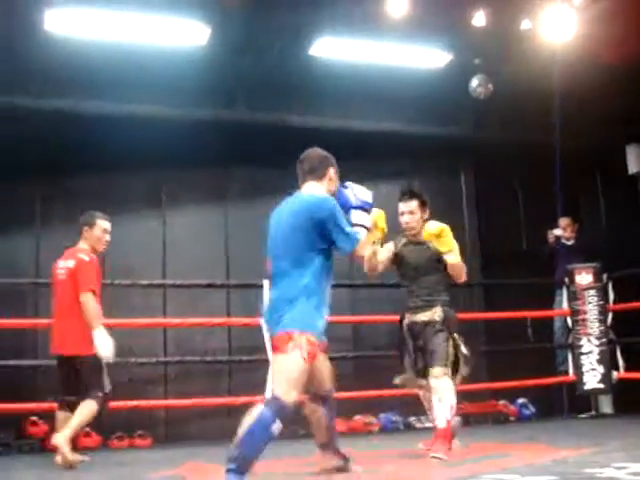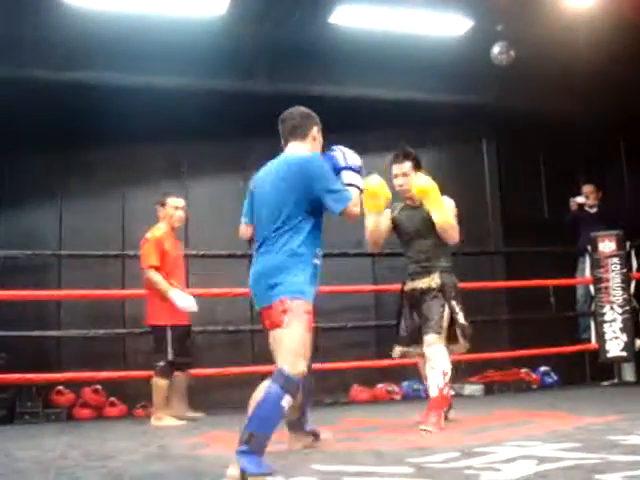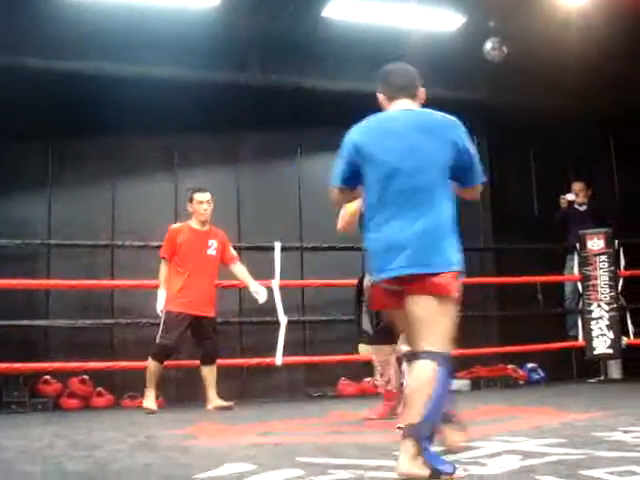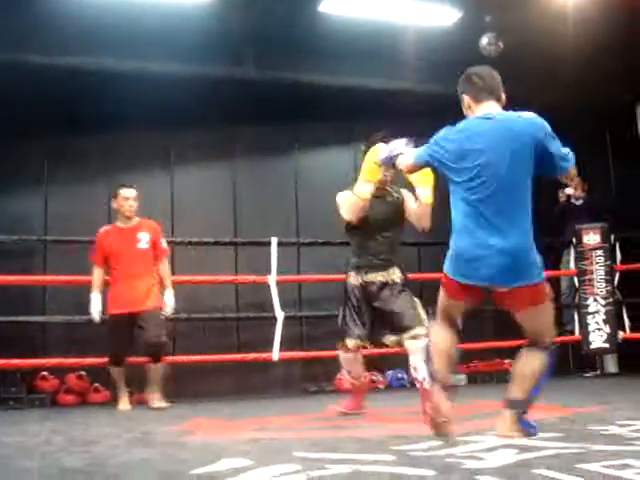
dt=0.7s
person 1, frame 1
left shoulder: (282, 210)
right shoulder: (323, 204)
right elbow: (358, 250)
right wrist: (361, 211)
left hip: (291, 312)
right hip: (298, 316)
left knee: (322, 386)
right knee: (281, 399)
left ankle: (329, 453)
person 1, frame 2
left shoulder: (262, 175)
right shoulder: (310, 164)
left elbow: (246, 231)
right elbow: (351, 210)
right wrist: (350, 172)
left hip: (275, 280)
right hip: (288, 283)
left knee: (300, 359)
right knee: (291, 372)
left ankle: (298, 429)
person 1, frame 3
left shoulder: (360, 134)
right shoulder: (448, 125)
left elbow: (339, 193)
right elbow: (472, 190)
left hip: (383, 257)
right hip: (432, 252)
left knee: (417, 345)
right knee: (434, 353)
left ankle: (425, 433)
person 1, frame 4
left shoulder: (450, 139)
right shoulder: (532, 126)
left elbow: (408, 164)
right elbow: (567, 172)
left wrist: (394, 154)
left hip: (465, 258)
right hip: (517, 260)
left knee: (445, 320)
right knee: (542, 340)
left ankle: (439, 398)
right ankle: (511, 417)
person 2, frame 1
left shoulder: (443, 240)
right shoulder: (395, 246)
left elbow: (460, 277)
right elbow: (371, 268)
left wrist: (448, 247)
left hip: (439, 317)
right hip: (413, 320)
left knee: (438, 376)
right knee: (425, 380)
left ankle: (442, 438)
right ankle: (446, 432)
person 2, frame 2
left shoulder: (444, 203)
right shoulder: (393, 212)
left elbow: (452, 237)
right elbow: (374, 243)
left wrist: (434, 202)
right wrist: (372, 210)
left hip: (439, 283)
right hip: (413, 287)
left knee: (433, 342)
right knee: (420, 350)
left ankle: (435, 410)
right ankle: (444, 401)
person 2, frame 3
right shoulder: (364, 199)
right elbow: (343, 226)
right wrist: (362, 202)
left knee: (409, 341)
right knee: (380, 348)
right ankle: (391, 400)
person 2, frame 4
left shoulder: (401, 196)
right shoulder: (347, 196)
left elbow: (423, 223)
right elbow: (351, 214)
left wrist: (423, 186)
right wrist: (369, 175)
left hip: (391, 279)
right hip: (360, 280)
left knee: (416, 335)
right knee: (351, 346)
right ankle: (357, 397)
person 3, frame 1
left shoulder: (63, 259)
right shoulder: (87, 258)
right elbow: (87, 298)
right wrist: (100, 332)
left hip: (63, 340)
right hip: (84, 342)
left knee: (69, 395)
right knee: (98, 393)
left ankle: (64, 451)
right ankle: (63, 437)
person 3, frame 2
left shoulder: (172, 238)
right shoulder: (154, 237)
right elbow: (150, 272)
right wrist: (173, 294)
left hip: (174, 312)
right hip: (165, 313)
left knee: (182, 359)
right knee: (166, 361)
left ankle: (178, 407)
right ankle: (159, 414)
person 3, frame 3
left shoulder: (219, 236)
right shoulder: (177, 231)
left elbow: (235, 264)
right elbow: (165, 263)
left wrist: (253, 285)
right wrist: (162, 291)
left hip: (206, 307)
right hip: (178, 304)
left knee: (210, 351)
right knee: (164, 346)
left ankle: (213, 399)
right ankle: (150, 394)
person 3, frame 4
left shoulder: (151, 228)
right shoulder: (105, 234)
left elbow: (162, 262)
right elbow: (99, 268)
left wrist: (168, 291)
right wrist: (95, 295)
left hip: (149, 301)
right hip: (118, 304)
left knee: (156, 344)
right knee: (117, 354)
left ankle: (154, 393)
right ankle: (123, 395)
person 4, frame 1
left shoulder: (582, 245)
right shoulder: (556, 245)
right wrist: (551, 245)
right hip: (562, 290)
right knee: (560, 329)
right ankle: (563, 367)
person 4, frame 2
left shoulder: (605, 212)
right shoulder: (578, 213)
left elbow: (614, 229)
right elbow: (569, 228)
right wrist: (573, 212)
right hip: (585, 258)
right knee: (582, 297)
right ankle: (586, 335)
person 4, frame 3
left shoulder: (595, 210)
right shoulder: (568, 211)
left elbow: (605, 226)
right elbow: (558, 224)
left wrist: (586, 203)
right wrist: (563, 208)
right hip: (573, 255)
right knee: (571, 295)
right ankle: (573, 332)
person 4, frame 4
left shoulder: (590, 204)
right shoulder: (565, 207)
right elbow: (555, 219)
left wrist: (583, 197)
right wrist: (561, 203)
right hip: (569, 249)
right knee: (567, 290)
right ankle: (569, 327)
